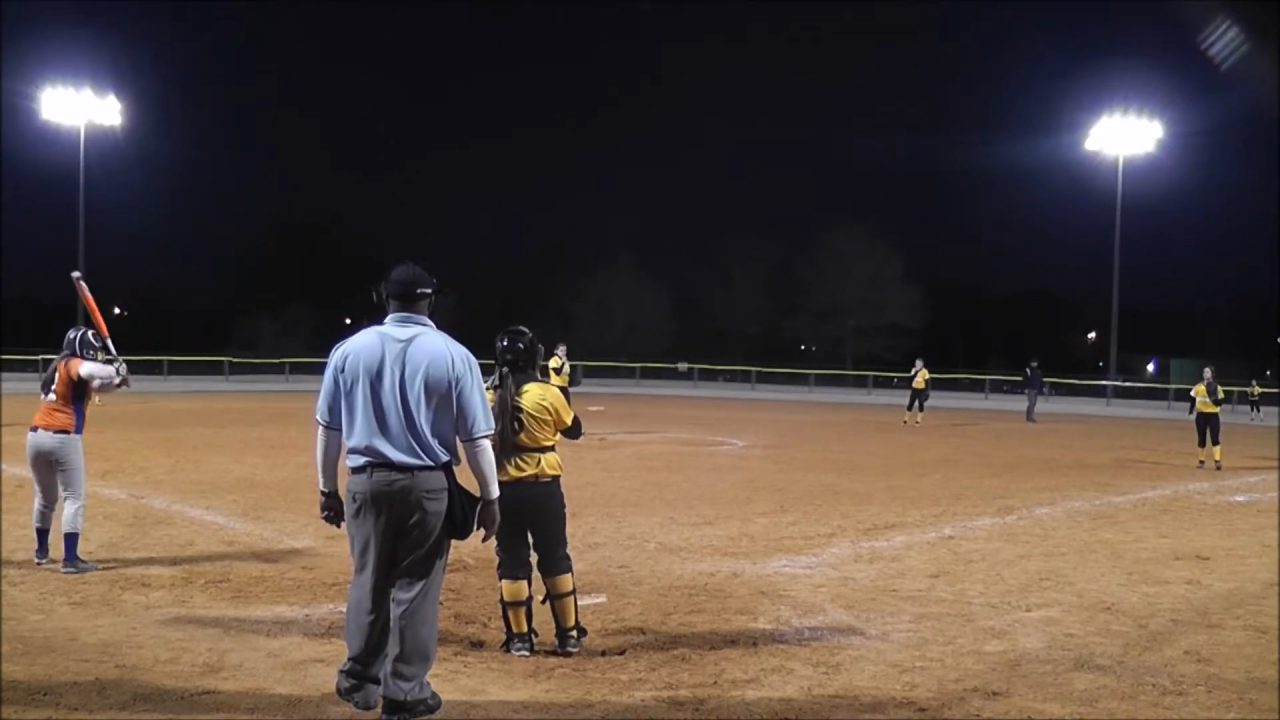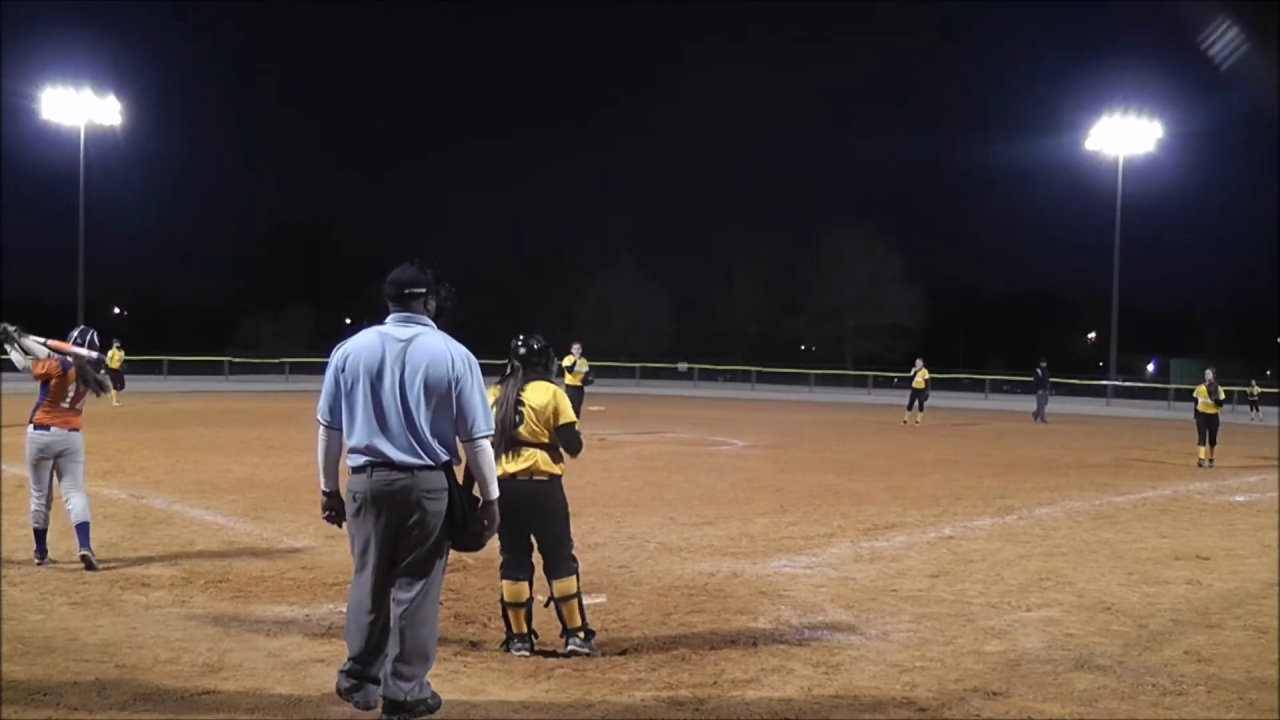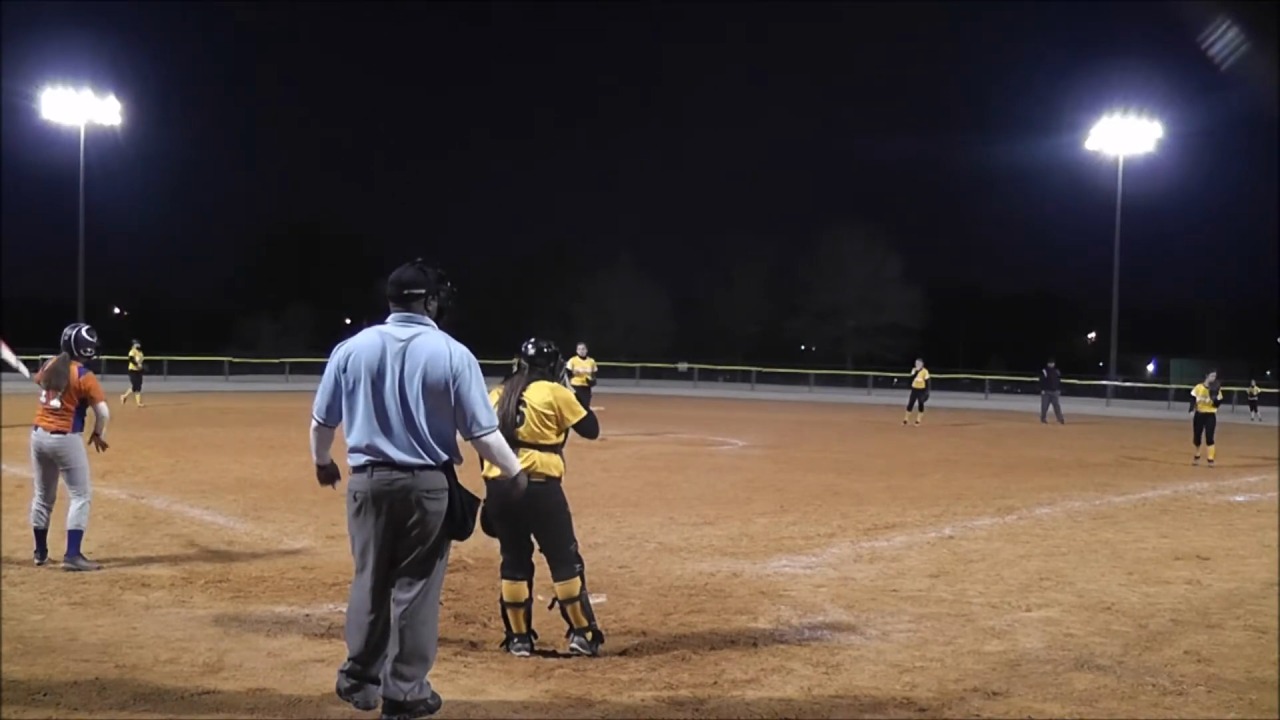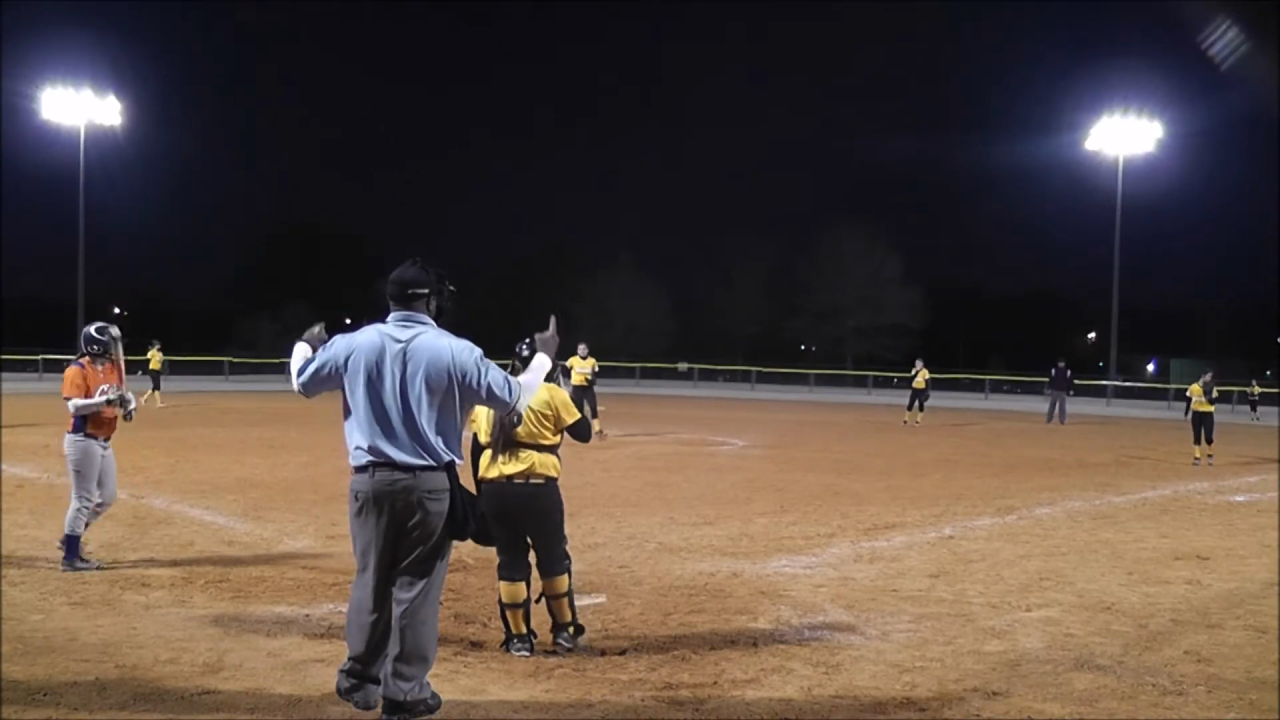
dt=0.5s
person 1, frame 1
left shoulder: (350, 349)
right shoulder: (453, 354)
left elbow: (328, 429)
right elbow: (476, 438)
left wrist: (328, 489)
right wrist: (489, 497)
left hip: (367, 482)
right hip: (428, 485)
left knee: (368, 583)
right knee: (416, 587)
left ankle: (360, 681)
person 1, frame 2
left shoulder: (350, 349)
right shoulder: (453, 354)
left elbow: (329, 428)
right elbow: (476, 438)
left wrist: (329, 489)
right wrist: (490, 497)
left hip: (367, 482)
right hip: (428, 484)
left knee: (368, 582)
right knee: (416, 587)
left ankle: (360, 682)
person 1, frame 3
left shoulder: (352, 348)
right shoulder: (452, 354)
left elbow: (322, 421)
right elbow: (482, 433)
left wrist: (323, 461)
right wrist: (512, 471)
left hip: (368, 480)
right hip: (427, 484)
left knee: (369, 582)
right knee: (416, 586)
left ankle: (360, 682)
person 1, frame 4
left shoulder: (353, 346)
right shoulder: (455, 352)
left elbow: (302, 381)
right elbow: (514, 398)
left wrist: (304, 344)
right wrist: (544, 354)
left hip: (371, 481)
right hip: (430, 484)
left knee: (370, 582)
right knee: (417, 586)
left ankle: (360, 681)
person 2, frame 1
left shoulder: (486, 396)
right shoulder: (547, 393)
right elbow: (574, 430)
left hip: (502, 489)
right hip: (542, 488)
left knee: (512, 561)
right knee: (555, 559)
left ankle: (519, 638)
right ankle: (568, 634)
person 2, frame 2
left shoulder: (493, 396)
right shoulder: (550, 393)
right elbow: (571, 443)
right wrist: (570, 442)
left hip: (502, 487)
right hip: (542, 486)
left knee: (513, 561)
right knee: (559, 559)
left ankle: (519, 638)
right ankle: (576, 634)
person 2, frame 3
left shoulder: (496, 396)
right shoulder: (554, 392)
right elbow: (590, 429)
left wrist: (493, 493)
right wrist: (572, 395)
right hip: (540, 487)
left knee: (514, 562)
right knee: (564, 558)
left ankle: (519, 638)
right ankle: (582, 634)
person 2, frame 4
right shoulder: (550, 393)
left elbow: (476, 451)
right elbow: (583, 433)
left wrist: (481, 495)
right wrist: (565, 397)
left hip: (495, 489)
right hip: (538, 487)
left knee: (510, 562)
right knee: (553, 557)
left ankle: (519, 638)
right ankle: (564, 629)
person 3, frame 1
left shoulder: (62, 365)
right shoulder: (74, 364)
left elbow: (98, 385)
right elbow: (90, 371)
left wrist: (117, 379)
right wrist: (115, 370)
left hip: (37, 437)
right hip: (64, 440)
left knee: (45, 496)
right knee: (74, 499)
left ankle: (42, 552)
right ankle: (70, 559)
person 3, frame 2
left shoulder: (59, 367)
right shoulder: (89, 374)
left elbow: (25, 364)
left hip: (41, 435)
right hip: (71, 438)
left knee: (40, 496)
right knee: (75, 493)
left ankle: (41, 552)
right ankle: (85, 547)
person 3, frame 3
left shoulder: (50, 365)
right shoulder: (84, 376)
right elbow: (102, 411)
right wrist: (98, 434)
left hip: (39, 436)
right hip: (66, 440)
left knee: (42, 496)
right knee: (80, 497)
left ankle: (40, 552)
right ankle: (72, 554)
person 3, frame 4
left shoulder: (111, 368)
right shoulder: (76, 370)
left elbow: (126, 396)
right elbow: (74, 406)
left wrist: (129, 405)
right wrist: (104, 400)
left hip: (103, 442)
right hip: (83, 442)
left knee: (107, 495)
right knee: (83, 499)
left ankle: (69, 540)
right ankle: (71, 557)
